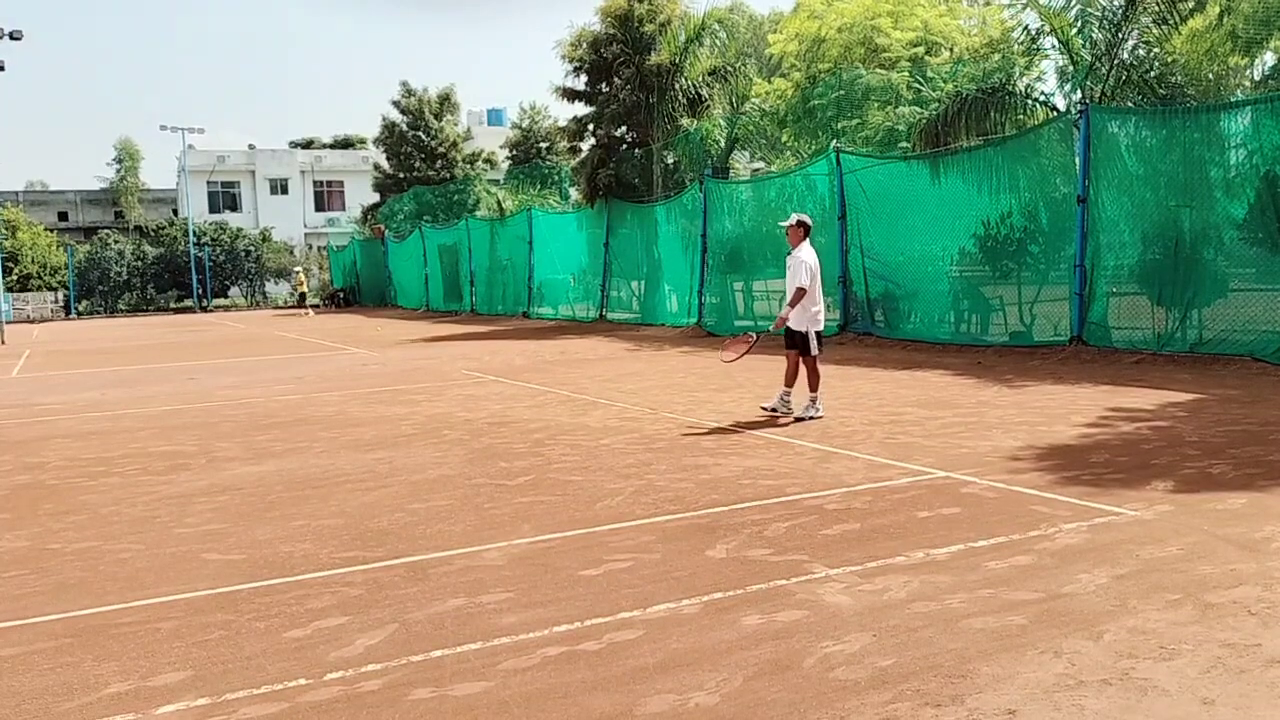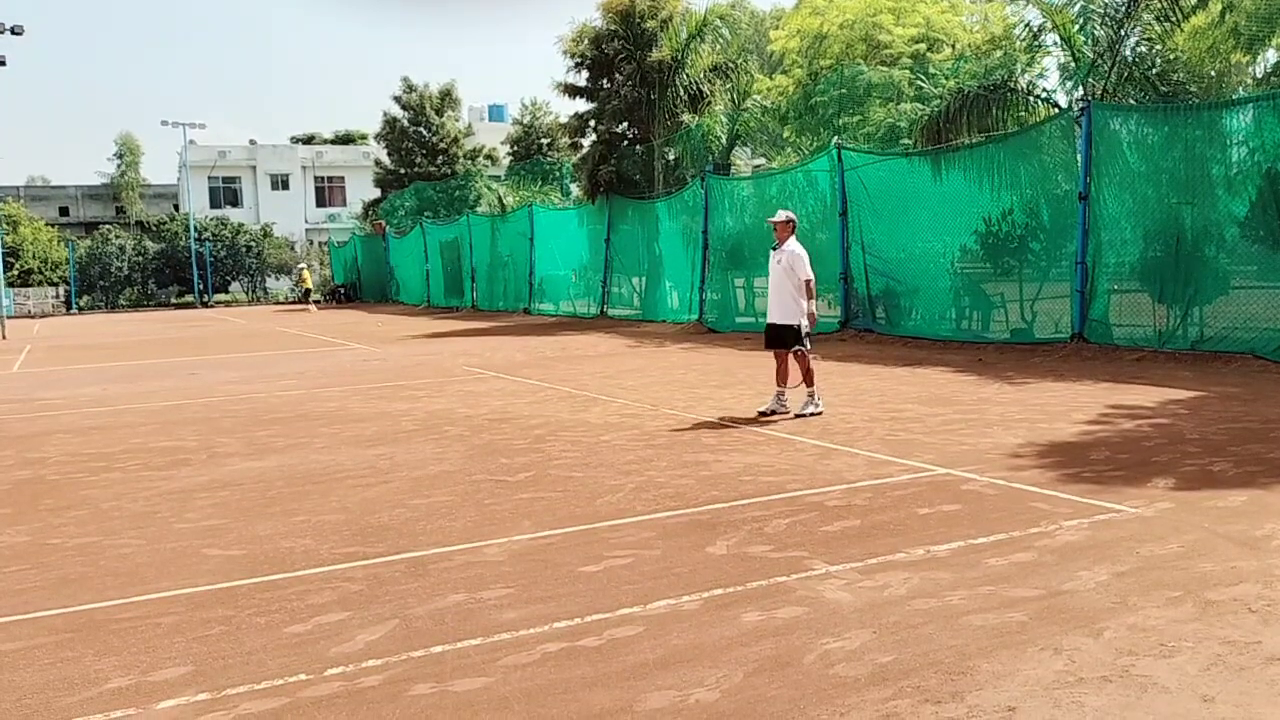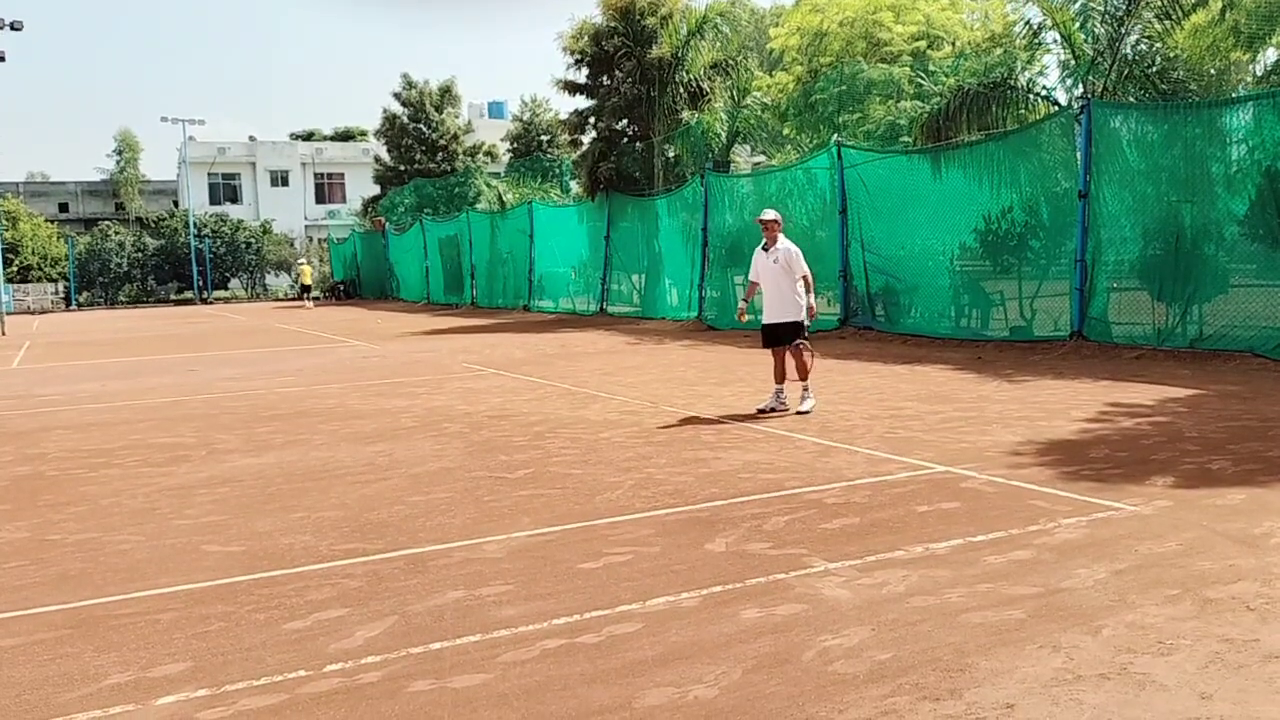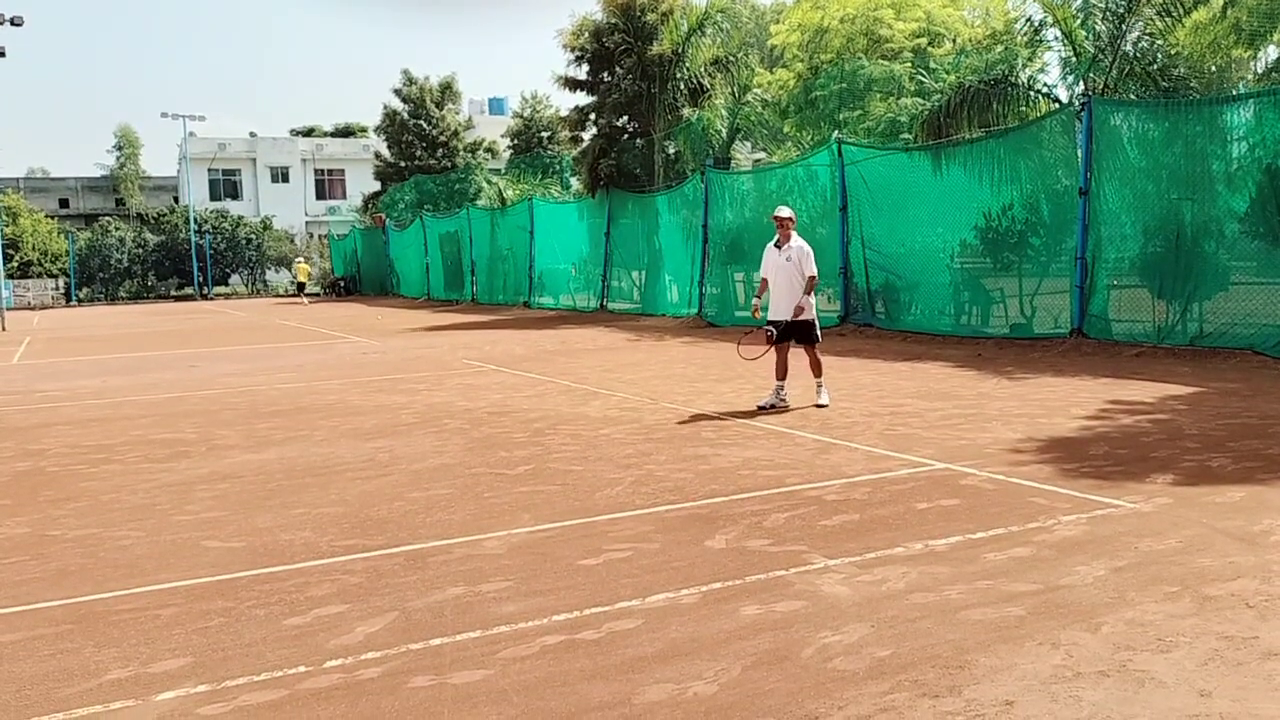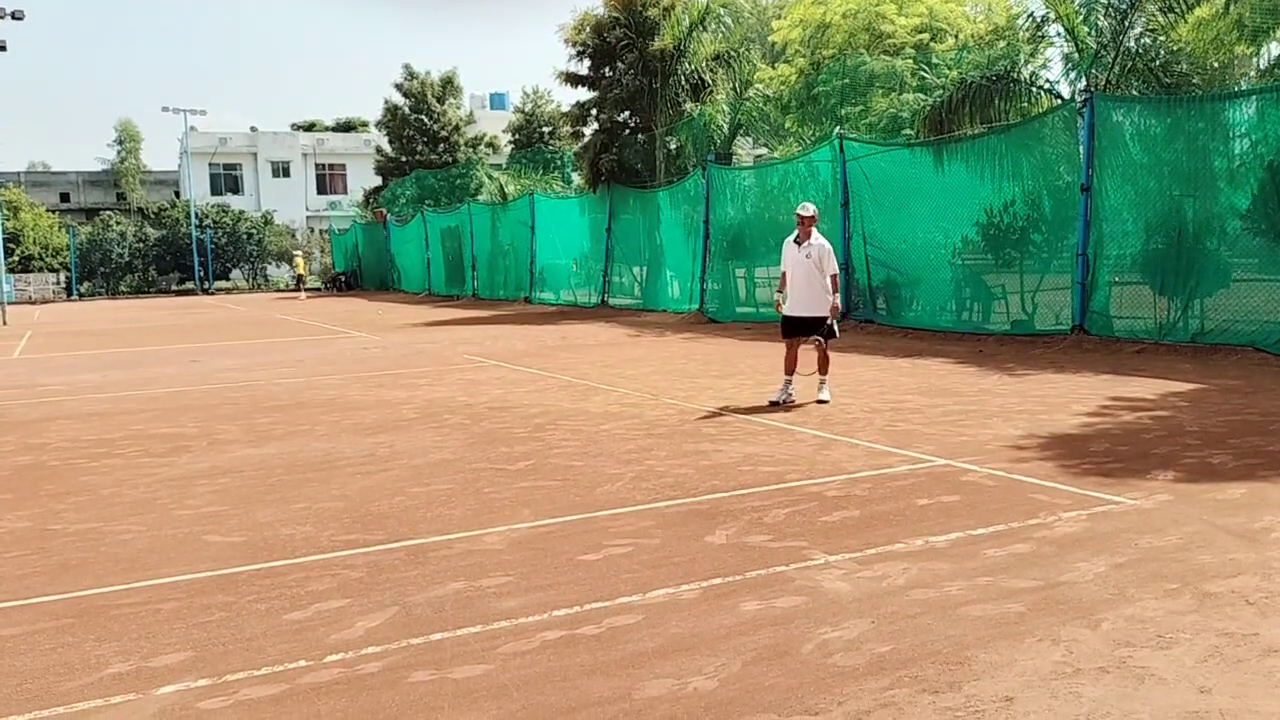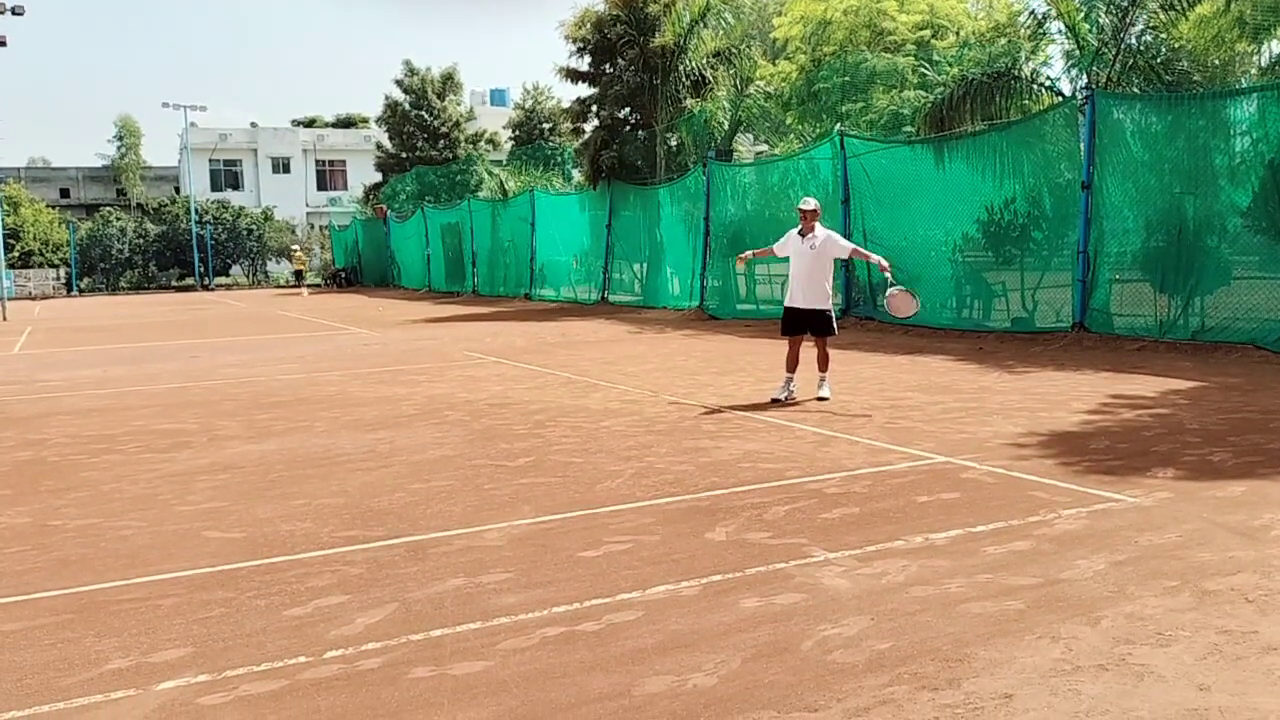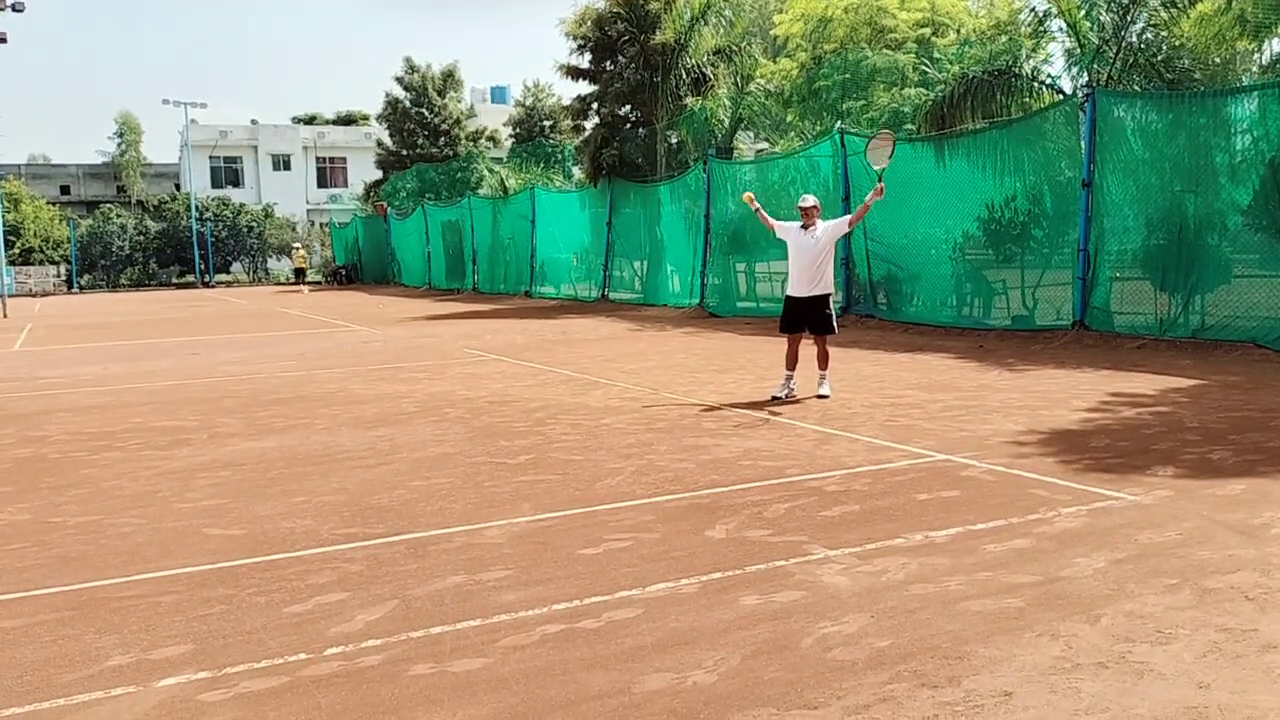
dt=0.4s
person 1, frame 1
left shoulder: (803, 257)
right shoulder: (796, 255)
left elbow: (802, 289)
left wrist: (785, 312)
left hip: (807, 320)
right hip: (796, 320)
left knee: (809, 361)
right knee: (791, 358)
left ankle: (815, 406)
right ankle: (784, 401)
person 1, frame 2
left shoulder: (795, 252)
right shoulder: (775, 251)
left elbow: (808, 280)
left wrist: (811, 307)
left hip: (793, 318)
right hip: (775, 317)
left knee: (801, 357)
right knee: (780, 357)
left ankle: (813, 401)
right ankle: (780, 401)
person 1, frame 3
left shoulder: (789, 249)
right shoulder: (759, 252)
left elbow: (805, 275)
right elbow: (754, 281)
left wrist: (810, 299)
right wrist: (744, 303)
left hip: (792, 313)
right hip: (771, 315)
left knee: (797, 353)
right knee: (777, 355)
left ankle: (807, 395)
right ankle: (780, 398)
person 1, frame 4
left shoulder: (802, 248)
right shoulder: (770, 249)
left elbow: (812, 277)
right elbow: (765, 278)
left wrist: (803, 301)
right wrist: (757, 299)
left hip: (802, 312)
right hip: (777, 313)
left knee: (811, 351)
right knee: (780, 352)
left ankle: (821, 389)
right ankle: (780, 395)
person 1, frame 5
left shoulder: (822, 245)
right shoulder: (788, 243)
left elbow: (834, 274)
left wrist: (836, 299)
right wrist: (779, 294)
left hip: (819, 309)
right hip: (793, 309)
left knee: (821, 348)
right knee: (791, 347)
left ankle: (823, 387)
right ankle: (787, 389)
person 1, frame 6
left shoulder: (828, 238)
right shoulder: (792, 236)
left elbow: (852, 250)
right elbow: (774, 250)
left wrist: (875, 259)
right wrist: (752, 254)
left hip: (819, 303)
right hip: (794, 302)
left knee: (821, 344)
right knee: (793, 344)
left ankle: (823, 384)
right ankle: (789, 386)
person 1, frame 7
left shoulder: (829, 229)
right shoulder: (792, 229)
left elbow: (855, 217)
right elbow: (770, 223)
left wrist: (871, 197)
right wrist: (756, 206)
left hip: (819, 296)
right hip: (794, 295)
left knee: (821, 341)
right knee: (792, 341)
left ankle: (823, 382)
right ankle: (789, 384)
